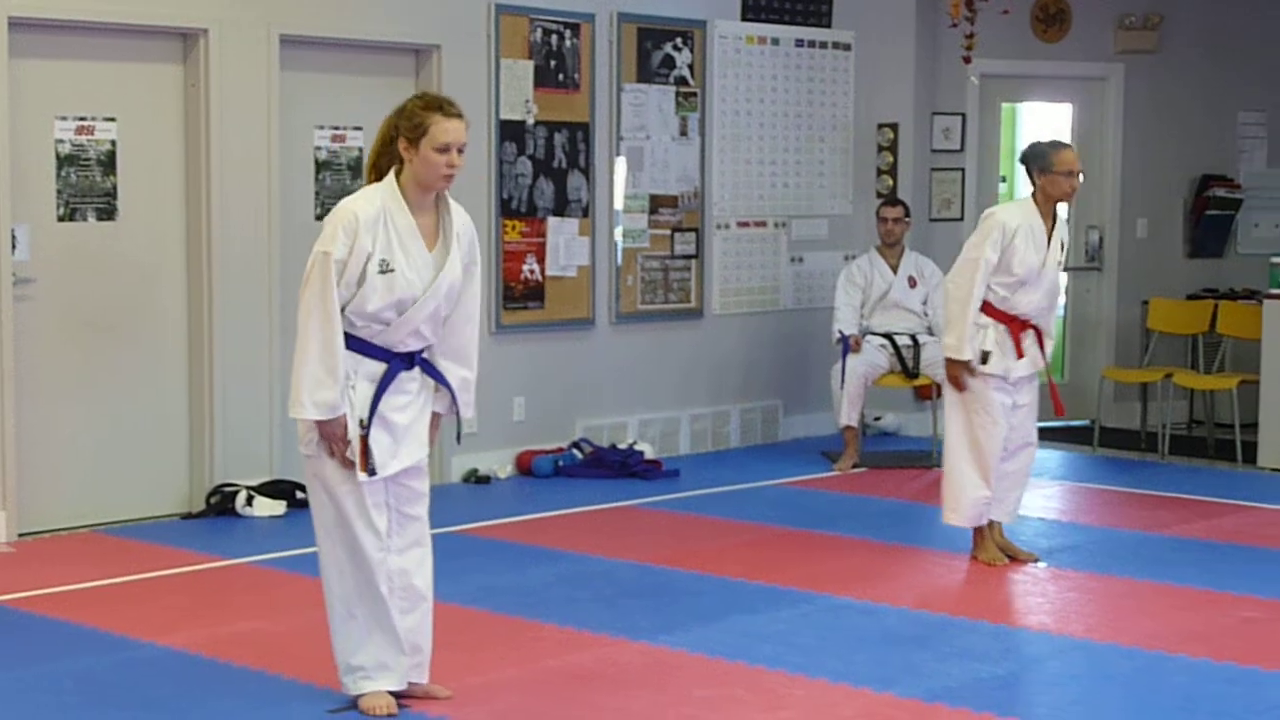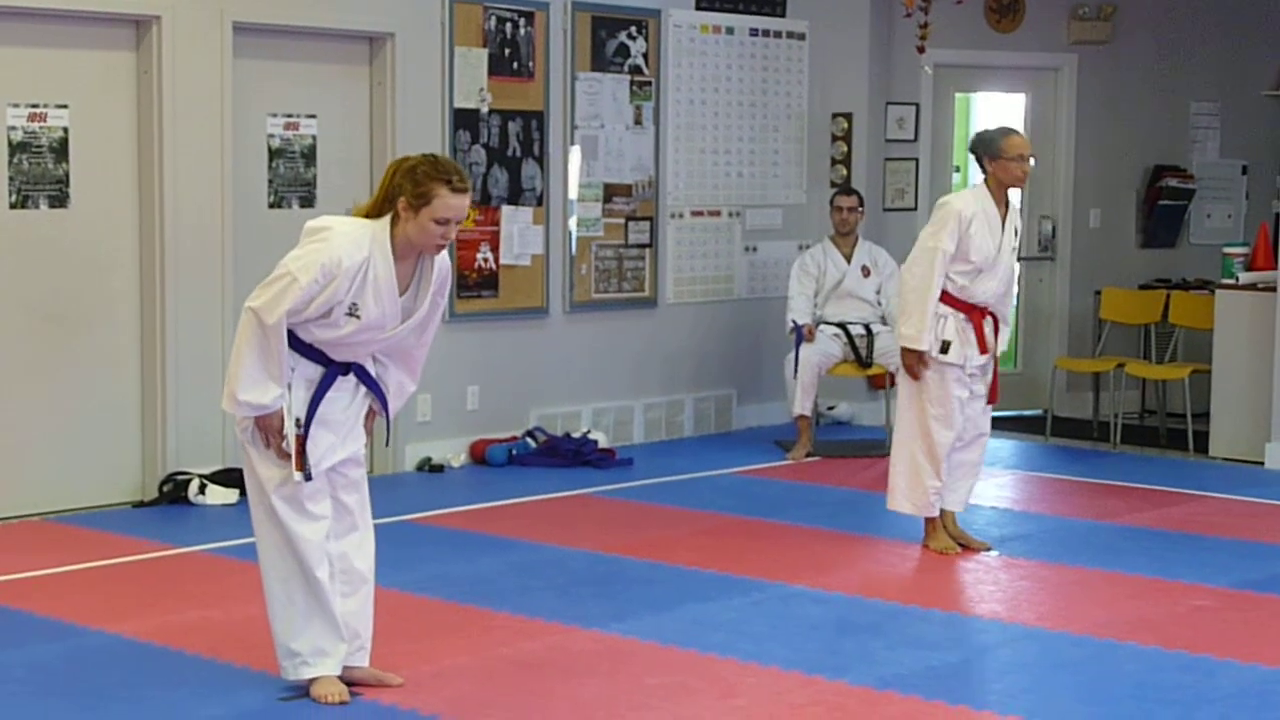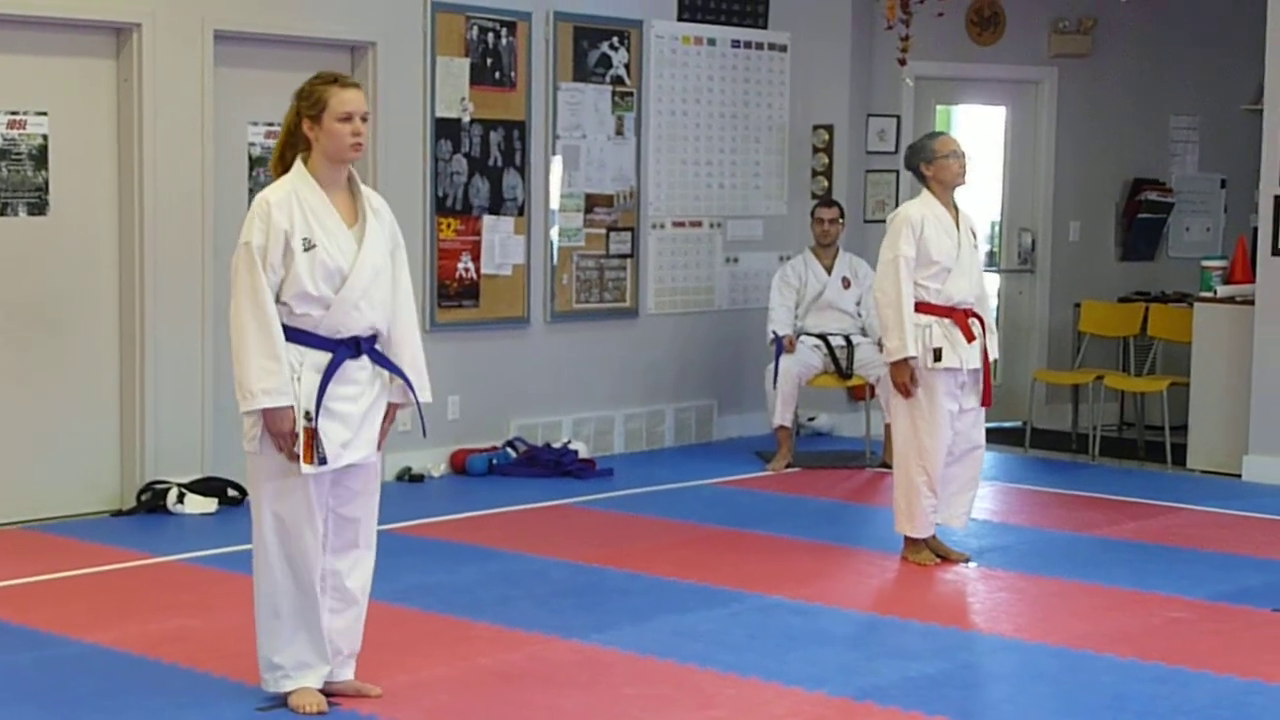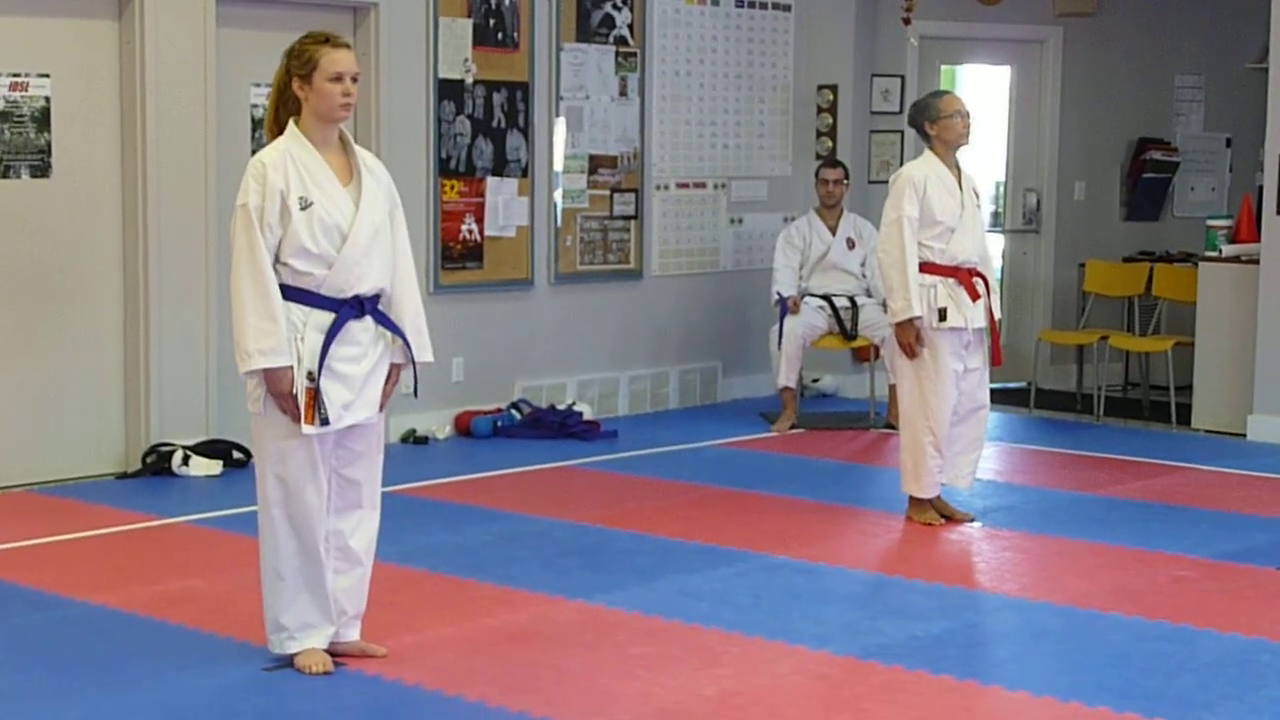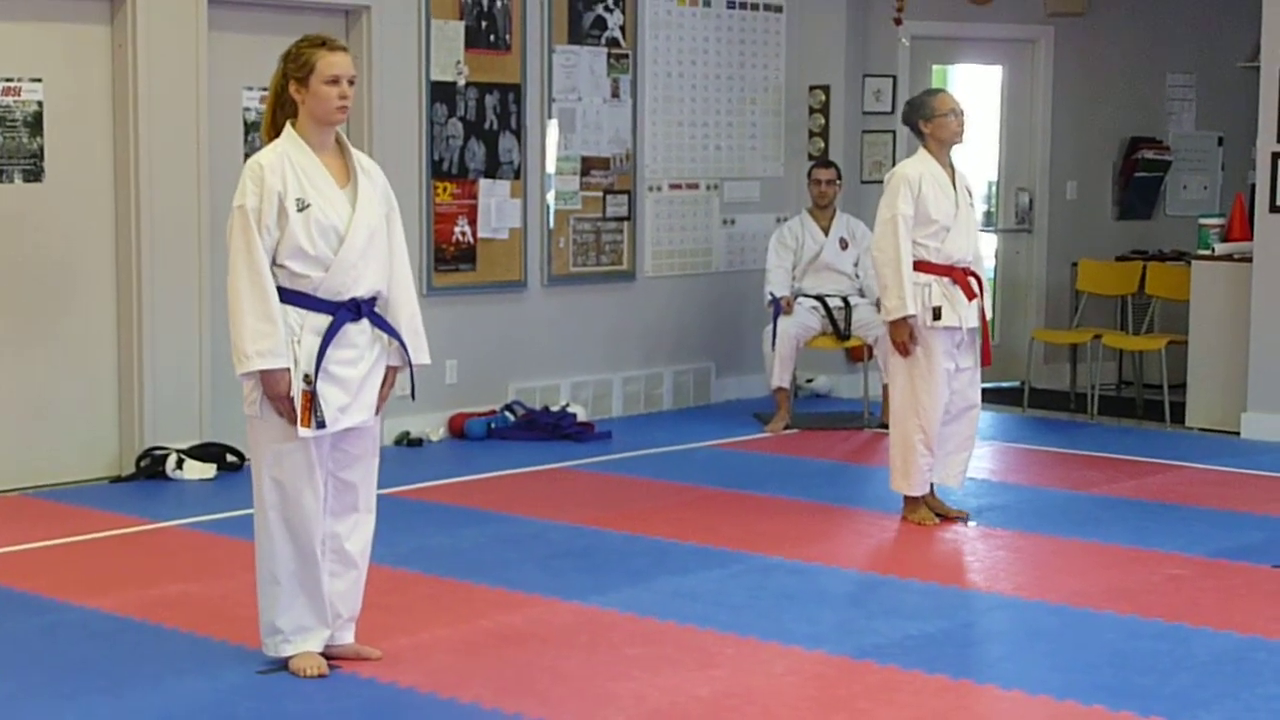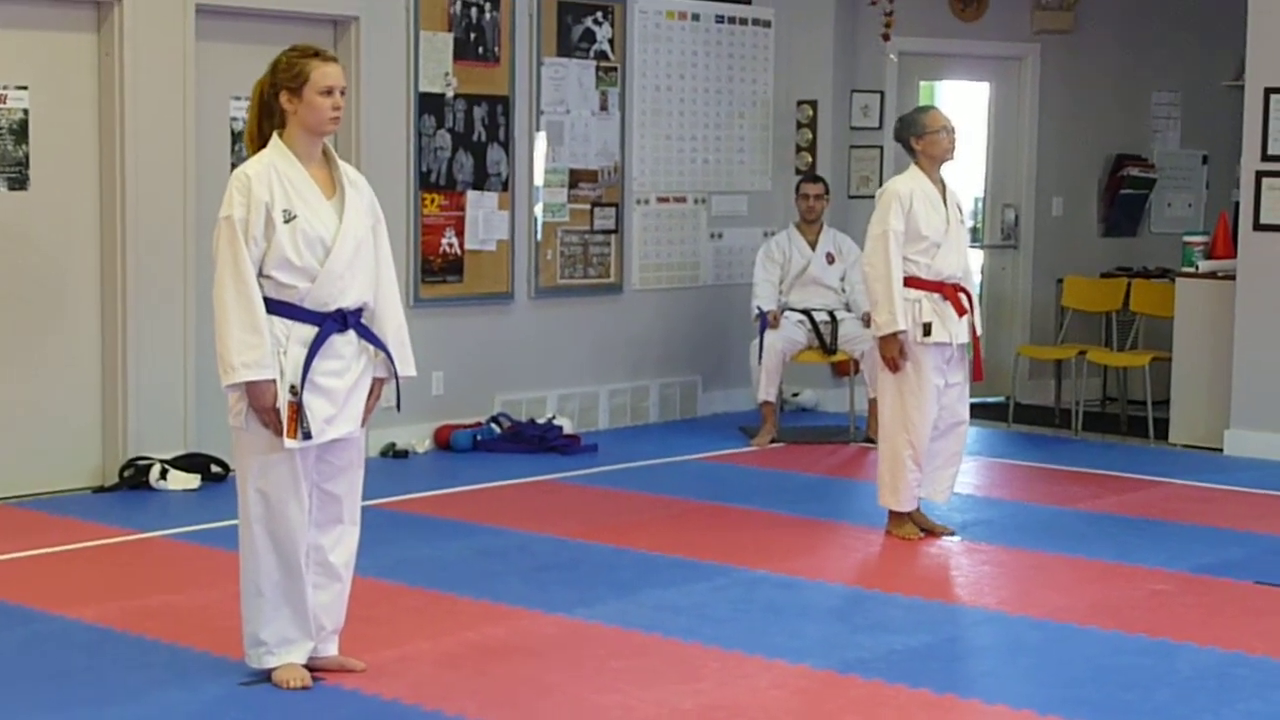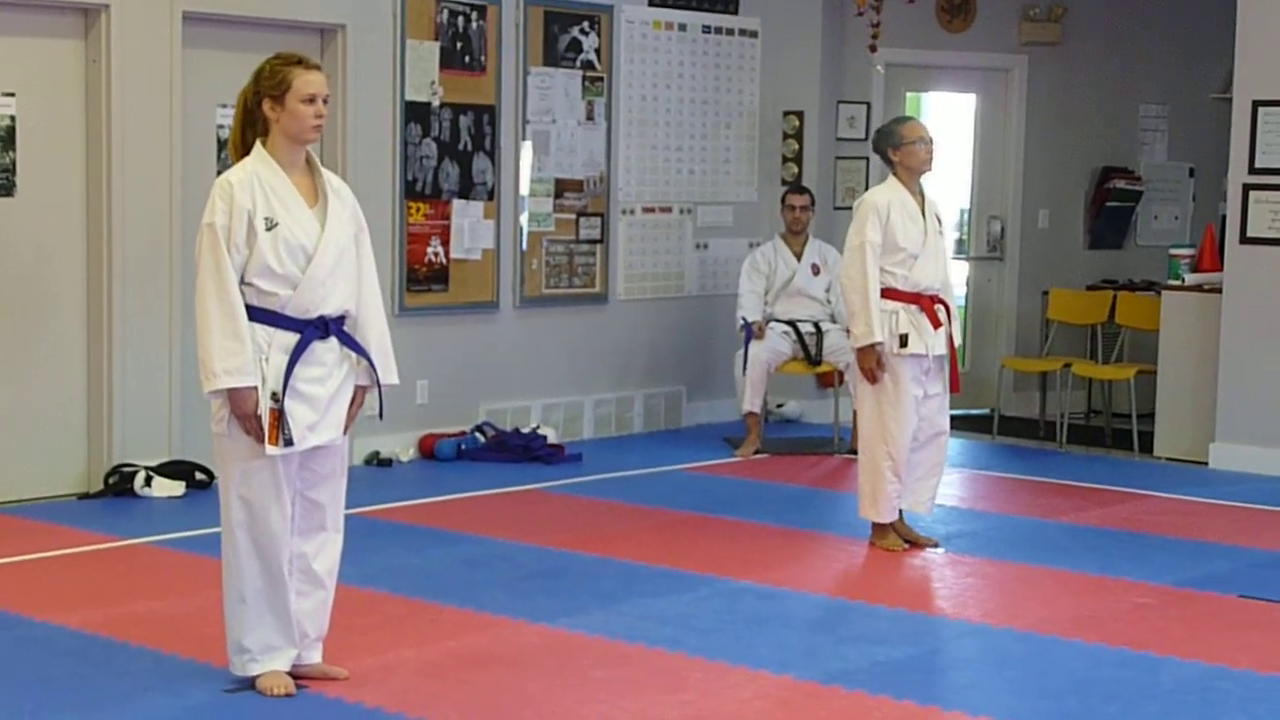
dt=0.7s
person 1, frame 1
left shoulder: (459, 226)
right shoulder: (357, 216)
left elbow: (458, 322)
right elbow: (320, 314)
left wrist: (442, 400)
right wrist: (327, 409)
left hip: (409, 390)
right hip: (352, 389)
left knee: (408, 532)
right knee: (359, 536)
left ankle: (404, 667)
person 1, frame 2
left shoulder: (435, 269)
right shoulder: (341, 250)
right elbow: (264, 315)
left wrist: (375, 404)
right wrist: (265, 403)
left hip: (340, 392)
right hip: (285, 388)
left knee: (350, 523)
right knee: (300, 525)
left ankle: (347, 655)
right ankle: (315, 662)
person 1, frame 3
left shoulder: (376, 210)
right shoulder: (275, 205)
left elbow: (396, 306)
right elbow: (254, 307)
left wrist: (395, 391)
right wrist: (272, 400)
left hip: (360, 386)
right hip: (298, 383)
left knee: (351, 534)
right knee: (295, 533)
left ankle: (333, 665)
person 1, frame 4
left shoulder: (371, 170)
right shoulder: (272, 168)
left elbow: (396, 263)
right elbow: (254, 271)
left wrist: (397, 351)
right wrist: (272, 361)
left hip: (362, 346)
right hip: (299, 344)
left knee: (355, 493)
right knee: (299, 493)
left ankle: (340, 624)
right ankle: (300, 632)
person 1, frame 5
left shoulder: (368, 173)
right shoulder: (268, 171)
left elbow: (392, 264)
right elbow: (251, 272)
left wrist: (393, 352)
right wrist: (270, 363)
left hip: (357, 350)
right hip: (297, 348)
left knee: (351, 496)
right knee: (295, 497)
left ankle: (335, 626)
right ankle: (295, 635)
person 1, frame 6
left shoulder: (354, 184)
right shoulder: (255, 181)
left elbow: (378, 276)
right elbow: (238, 283)
left wrist: (379, 363)
right wrist: (256, 375)
left hip: (343, 361)
right hip: (284, 359)
left knee: (335, 508)
right knee: (280, 508)
left ankle: (319, 639)
right ankle: (279, 647)
person 1, frame 7
left shoulder: (337, 192)
right shoulder: (238, 189)
left elbow: (360, 284)
right elbow: (220, 291)
left wrist: (362, 371)
right wrist: (238, 382)
left hip: (326, 368)
right hip: (266, 366)
left knee: (319, 515)
right knee: (263, 515)
left ankle: (303, 646)
right ankle: (263, 654)
person 2, frame 1
left shoulder: (1058, 230)
right shoulder: (1003, 220)
right elbow: (963, 284)
left wrist: (1040, 349)
right wrist: (957, 351)
left hip: (1024, 347)
right hip: (987, 343)
left knee: (1018, 441)
right knee: (982, 439)
left ankle: (997, 532)
right ankle: (981, 539)
person 2, frame 2
left shoulder: (1012, 216)
right shoulder: (958, 208)
right elbow: (921, 274)
left wrist: (993, 336)
right wrist: (913, 340)
left hip: (977, 333)
right hip: (942, 332)
left knee: (971, 431)
right knee: (935, 428)
left ankle: (950, 520)
right ankle: (932, 527)
person 2, frame 3
left shoulder: (965, 220)
right shoulder: (910, 217)
right elbow: (891, 288)
left wrist: (985, 343)
right wrist: (899, 354)
left hip: (965, 343)
right hip: (929, 342)
left knee: (965, 442)
right knee: (925, 443)
left ankle: (932, 533)
right ankle: (914, 538)
person 2, frame 4
left shoulder: (967, 180)
right shoulder: (912, 177)
right elbow: (895, 249)
left wrist: (988, 305)
right wrist: (904, 315)
left hip: (969, 303)
right hip: (932, 302)
left knee: (970, 403)
right knee: (930, 403)
left ankle: (937, 493)
right ankle: (919, 498)
person 2, frame 5
left shoulder: (960, 178)
right shoulder: (908, 175)
right elbow: (890, 247)
left wrist: (978, 304)
right wrist: (899, 313)
left hip: (961, 301)
right hip: (926, 301)
left knee: (962, 402)
right knee: (923, 401)
left ankle: (931, 491)
right ankle: (913, 497)
person 2, frame 6
left shoulder: (950, 195)
right shoulder: (899, 191)
right elbow: (880, 262)
left wrist: (968, 319)
right wrist: (889, 328)
left hip: (951, 318)
right hip: (916, 317)
left knee: (949, 417)
right knee: (910, 417)
left ankle: (916, 507)
right ankle: (898, 513)
person 2, frame 7
left shoulder: (930, 206)
right shoulder: (876, 203)
right elbow: (858, 274)
left wrist: (948, 330)
right wrist: (867, 340)
left hip: (930, 329)
right hip: (894, 328)
left knee: (931, 428)
right knee: (891, 428)
left ankle: (901, 518)
right ankle: (881, 524)
person 3, frame 1
left shoulder: (925, 268)
right shoulder: (858, 269)
left elbow: (939, 310)
right elbow: (846, 309)
right wrist: (850, 334)
left hip: (919, 343)
right hip: (876, 343)
right knee: (849, 369)
right ankle: (851, 449)
person 3, frame 2
left shoulder: (879, 257)
right shoulder: (812, 258)
left elbow: (893, 299)
right elbow: (800, 298)
right wrist: (804, 323)
left hip: (872, 332)
right hip: (830, 332)
right knee: (802, 359)
right ankle: (804, 438)
person 3, frame 3
left shoulder: (859, 269)
right shoulder: (793, 270)
left elbow: (873, 311)
right elbow: (781, 309)
right wrist: (785, 334)
left hip: (853, 343)
right hip: (810, 344)
right knee: (783, 370)
left ankle: (891, 448)
right ankle: (785, 448)
person 3, frame 4
left shoulder: (863, 229)
right shoulder: (797, 230)
left elbow: (877, 272)
right elbow: (785, 270)
right wrist: (789, 295)
left hip: (857, 304)
right hip: (815, 304)
right knee: (788, 331)
left ankle: (895, 409)
right ankle: (789, 410)
person 3, frame 5
left shoulder: (857, 229)
right shoulder: (790, 231)
left elbow: (870, 271)
right elbow: (778, 270)
right wrist: (782, 296)
left hip: (851, 303)
right hip: (808, 305)
right knee: (780, 331)
left ankle: (889, 408)
right ankle: (783, 410)
person 3, frame 6
left shoulder: (843, 244)
right shoulder: (777, 245)
left elbow: (857, 286)
right elbow: (764, 285)
left wrist: (867, 311)
right wrist: (769, 310)
left hip: (836, 318)
right hip: (794, 318)
left knee: (876, 342)
right knee: (768, 344)
left ankle: (874, 424)
right ankle: (769, 424)
person 3, frame 7
left shoulder: (829, 255)
right shoulder: (762, 256)
left elbow: (842, 297)
right elbow: (750, 295)
right wrist: (754, 321)
left hip: (822, 330)
right hip: (780, 330)
right knee: (753, 356)
left ankle: (860, 434)
right ankle: (753, 434)
